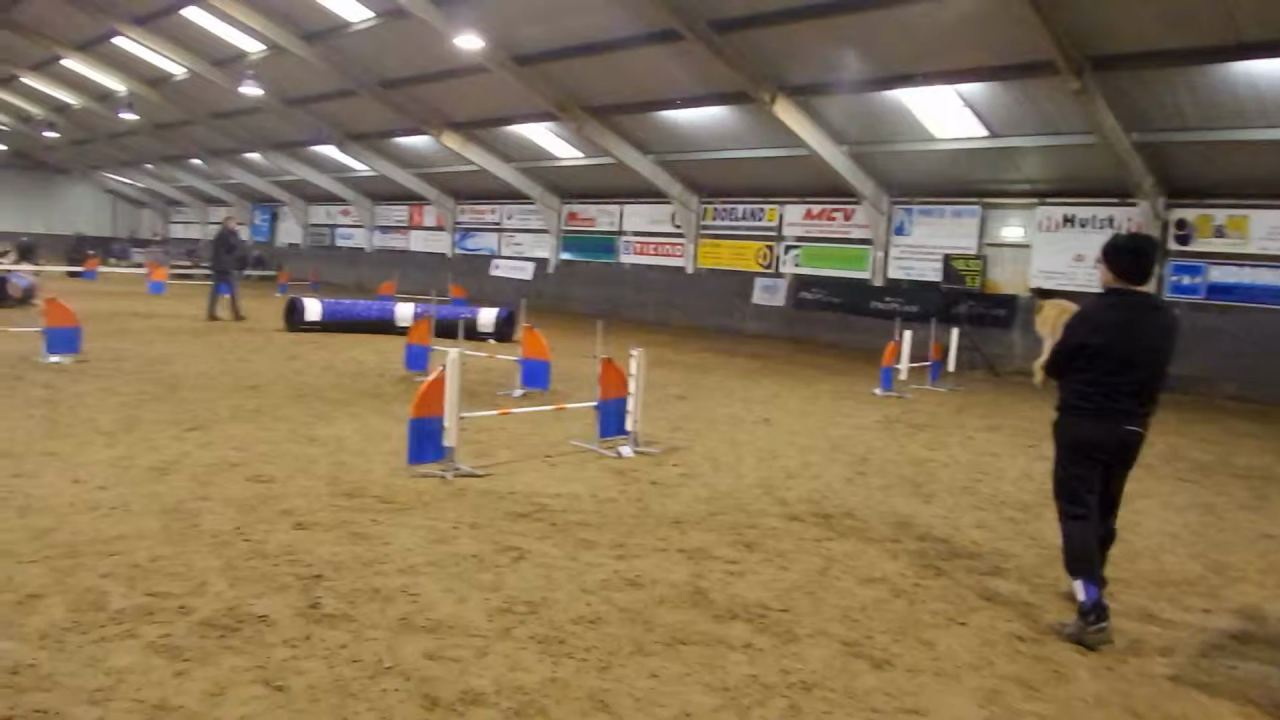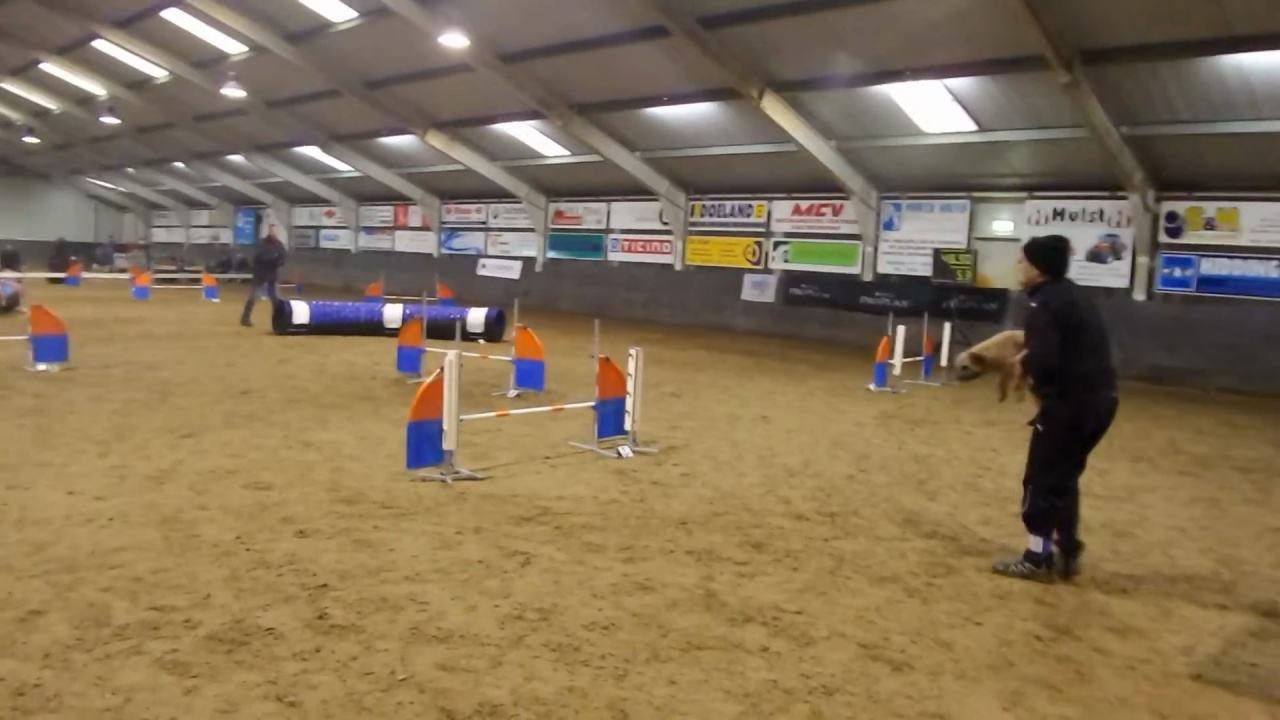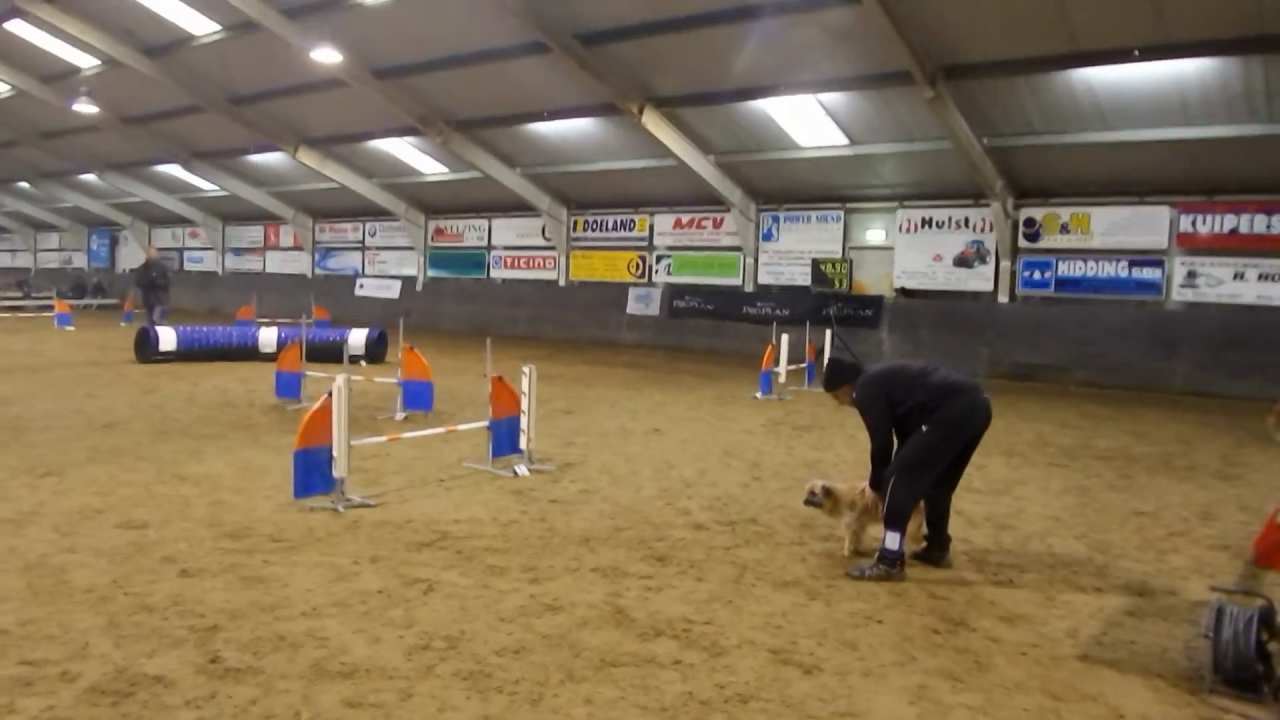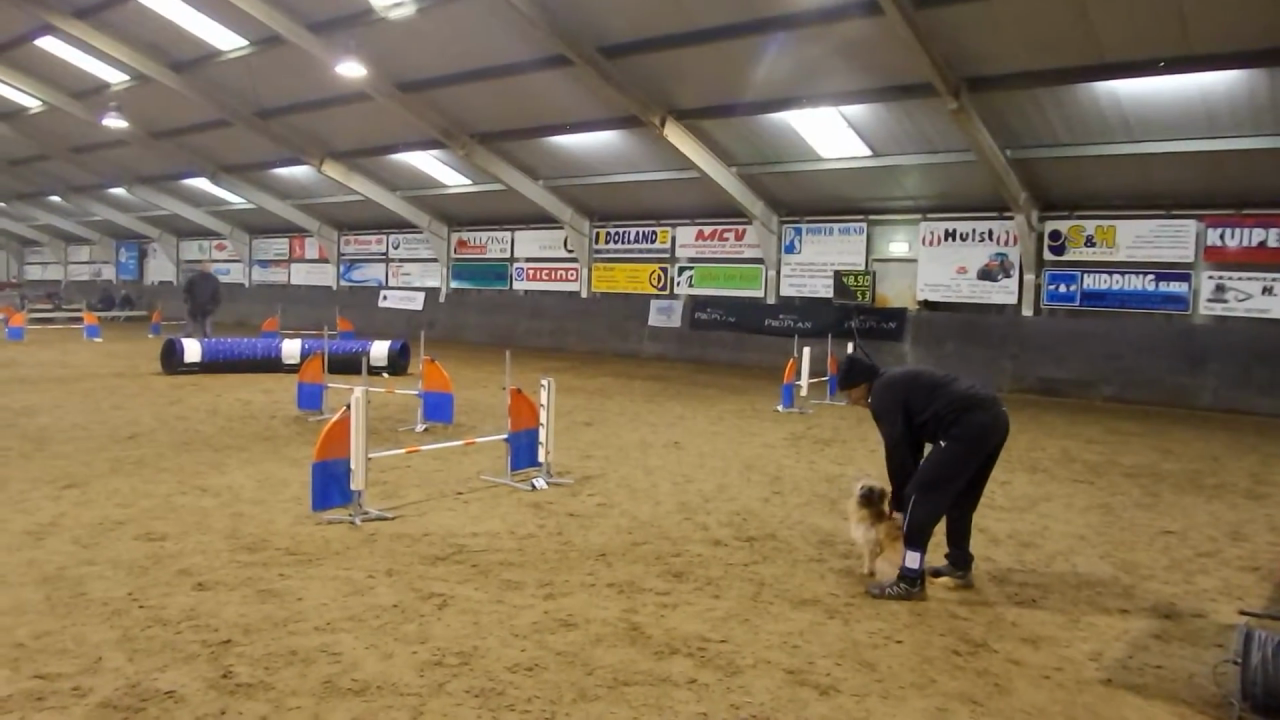
dt=1s
person 1, frame 1
left shoulder: (1093, 315)
right shoulder: (1165, 321)
left elbow: (1055, 367)
right elbow: (1151, 373)
left wrist: (1080, 370)
left hip: (1082, 427)
right hip: (1129, 430)
left knee: (1078, 514)
right knee: (1104, 513)
left ankle: (1093, 615)
right ankle: (1090, 591)
person 1, frame 2
left shoulder: (1044, 304)
right shoulder: (1074, 296)
left elbow: (1044, 360)
left wrist: (1026, 363)
right wrist: (1033, 357)
left hip: (1069, 403)
right hip: (1101, 399)
left knee: (1041, 479)
right knee: (1065, 475)
left ankle: (1038, 558)
right ankle: (1068, 551)
person 1, frame 3
left shoulder: (866, 390)
right shoulder: (883, 379)
left elbow: (881, 443)
right elbow: (906, 434)
left wrist: (876, 486)
left hip: (952, 412)
right hip: (977, 404)
left knee: (899, 480)
right knee: (938, 482)
left ankle: (890, 563)
right ankle: (938, 549)
person 1, frame 4
left shoulder: (882, 394)
right shoulder: (898, 383)
left elbow: (897, 450)
right elbow: (911, 445)
left wrist: (898, 503)
right wrist: (903, 498)
left hip: (970, 426)
right hip: (994, 418)
left knee: (921, 497)
right knee: (959, 498)
left ankle: (910, 581)
right ankle: (960, 567)
